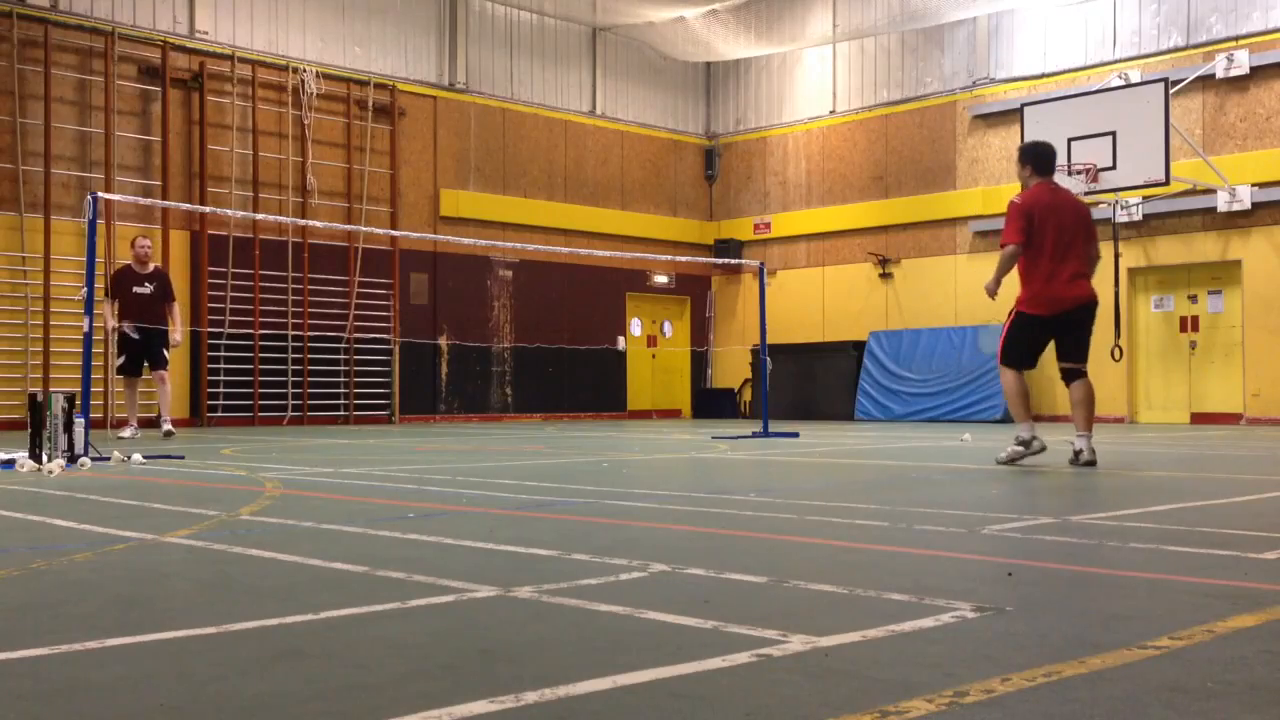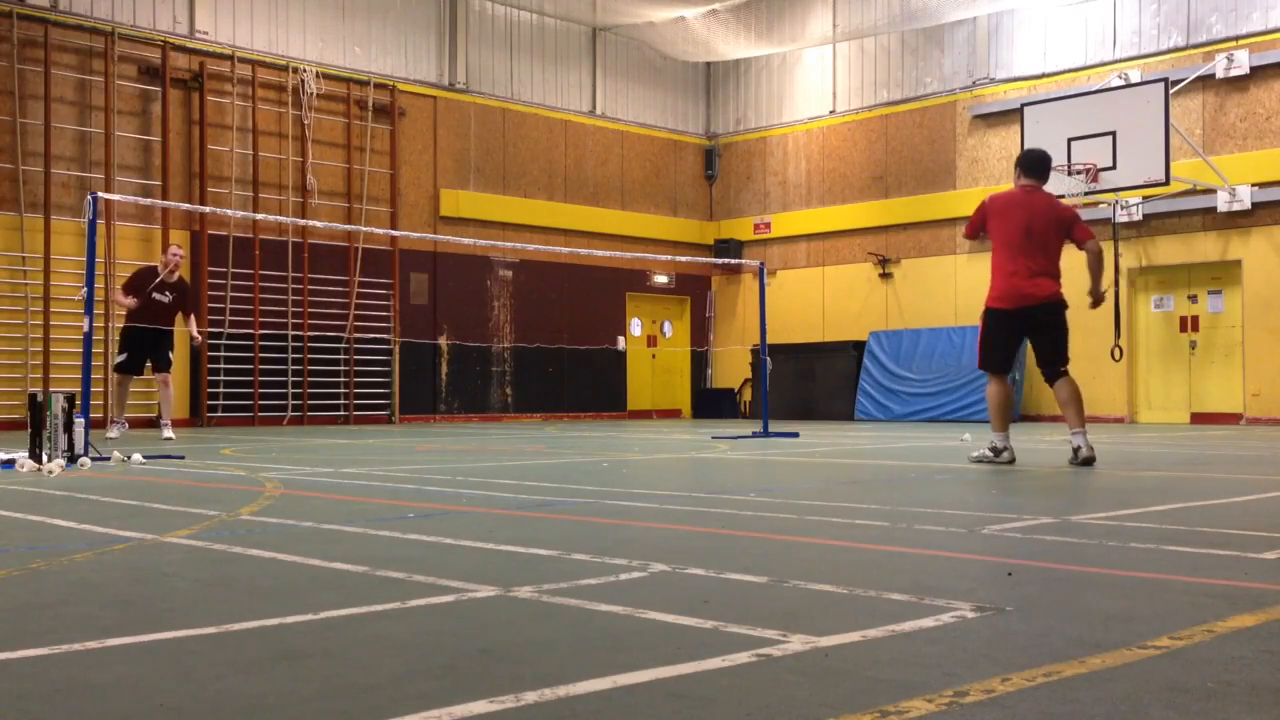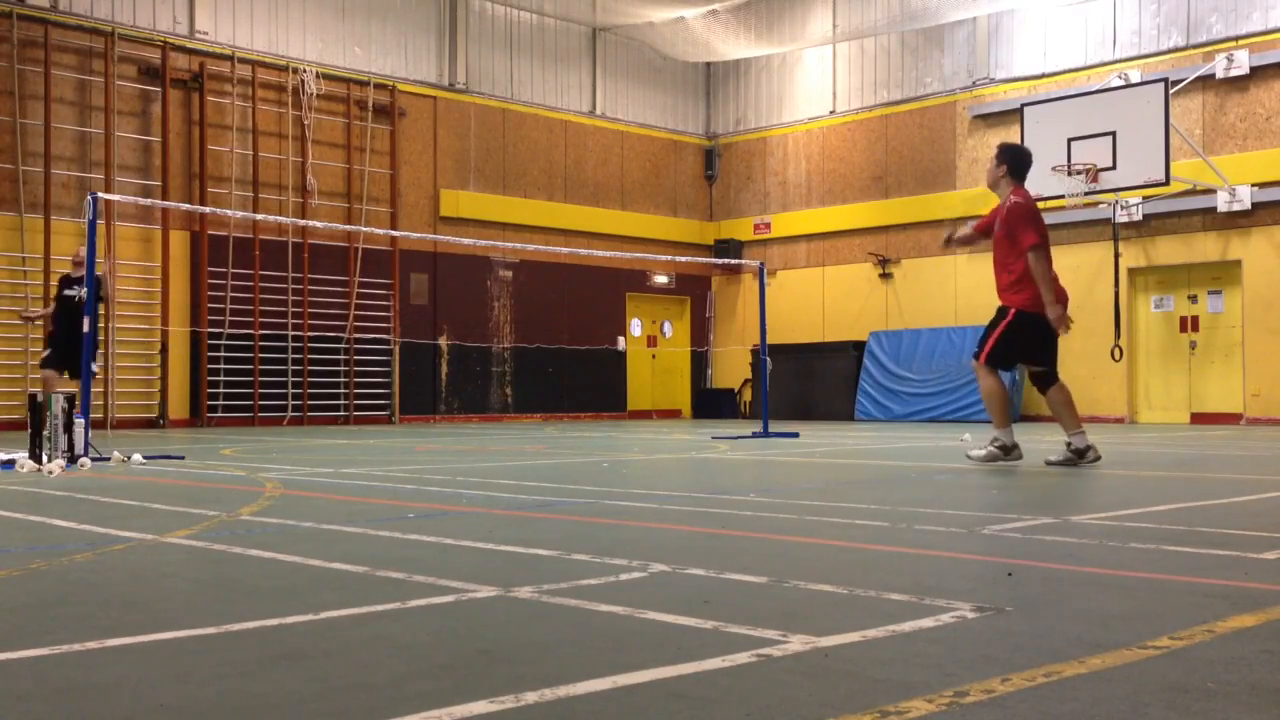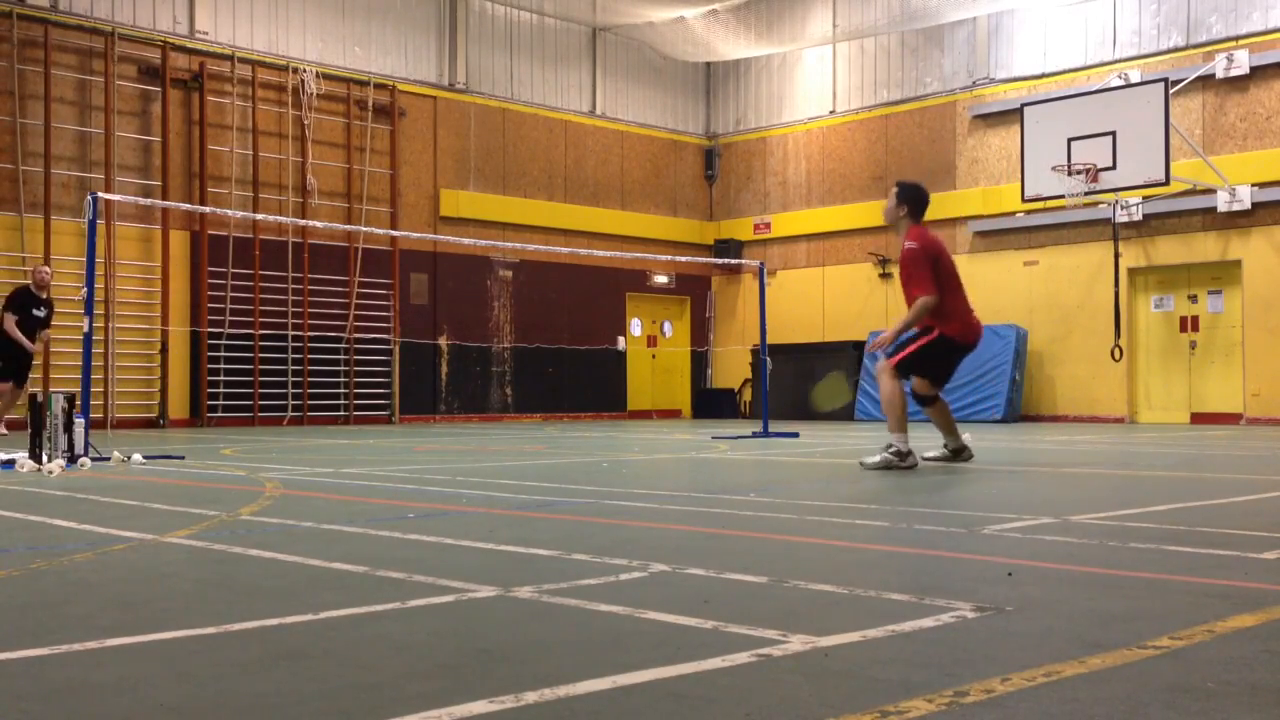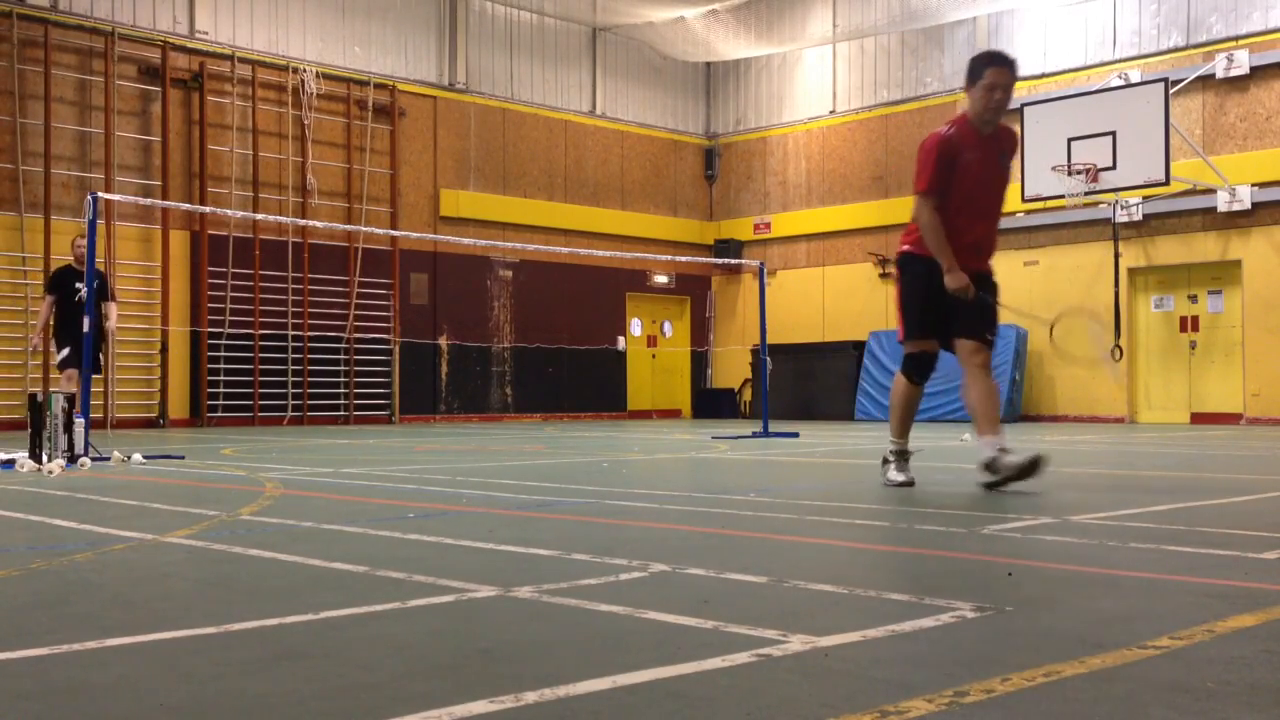
dt=1s
person 1, frame 1
left shoulder: (1023, 203)
right shoulder: (1077, 204)
left elbow: (1012, 250)
right elbow: (1093, 253)
left wrist: (995, 280)
left hip: (1038, 302)
right hip: (1080, 300)
left knee: (1010, 365)
right knee: (1075, 372)
left ankle: (1027, 436)
right ankle: (1084, 445)
person 1, frame 2
left shoulder: (994, 203)
right shoulder: (1062, 211)
left elbow: (970, 234)
right elbow: (1093, 248)
right wrist: (1095, 288)
left hip: (1004, 301)
right hip: (1047, 301)
left knee: (997, 373)
right knee: (1057, 373)
left ankle: (1000, 446)
right ankle: (1081, 443)
person 1, frame 3
left shoulder: (1017, 205)
right shoulder: (1004, 209)
left elbow: (1036, 254)
right elbow: (975, 234)
left wrist: (1050, 302)
right wrist: (958, 236)
left hip: (1027, 305)
right hip: (1037, 306)
left knee: (984, 364)
right knee: (1043, 374)
left ankle: (1004, 441)
right ankle: (1081, 445)
person 1, frame 4
left shoulder: (912, 248)
right shoulder: (923, 242)
left elbow: (928, 300)
left wrist: (895, 333)
right wrist: (900, 331)
left hip: (951, 329)
right hip: (955, 329)
left knee: (887, 368)
right knee: (924, 388)
left ankle: (899, 449)
right ankle: (956, 445)
person 1, frame 5
left shoulder: (1007, 141)
right shoulder: (942, 142)
right elbow: (925, 208)
right wrist: (949, 268)
left hip: (974, 269)
right hip: (926, 261)
left knee: (976, 355)
right knee: (920, 356)
left ankle: (993, 456)
right ankle: (896, 455)
person 2, frame 1
left shoulder: (161, 275)
right shoulder: (121, 275)
left elbow: (172, 304)
right elbow: (108, 301)
left wrist: (177, 331)
right wrist: (109, 319)
left hip: (157, 333)
right hip: (129, 334)
left knee: (161, 375)
right knee: (130, 380)
left ankle: (166, 421)
right ankle: (132, 425)
person 2, frame 2
left shoulder: (182, 286)
right shoulder: (144, 274)
left elbow: (188, 314)
right elbow: (118, 294)
left wrist: (194, 333)
right wrist: (126, 302)
left hip: (162, 336)
right hip: (134, 333)
left knee: (164, 378)
right knee: (121, 378)
left ankle: (166, 425)
right ankle: (118, 421)
person 2, frame 3
left shoulder: (94, 281)
right shoulder: (64, 281)
left elbow: (106, 298)
right wrist: (35, 315)
left hip: (84, 338)
right hip: (59, 337)
right knee: (47, 376)
person 2, frame 4
left shoulder: (48, 304)
right shoulder: (19, 295)
left elbow: (44, 331)
left wrist: (43, 337)
right wrist: (27, 345)
left hip: (24, 351)
left knee: (17, 390)
person 2, frame 5
left shoulder: (100, 277)
right shoulder: (60, 274)
left elbow: (110, 304)
right elbow: (47, 305)
left wrist: (112, 321)
right wrist: (37, 334)
left hip: (92, 336)
right hip: (66, 334)
right knee: (70, 374)
